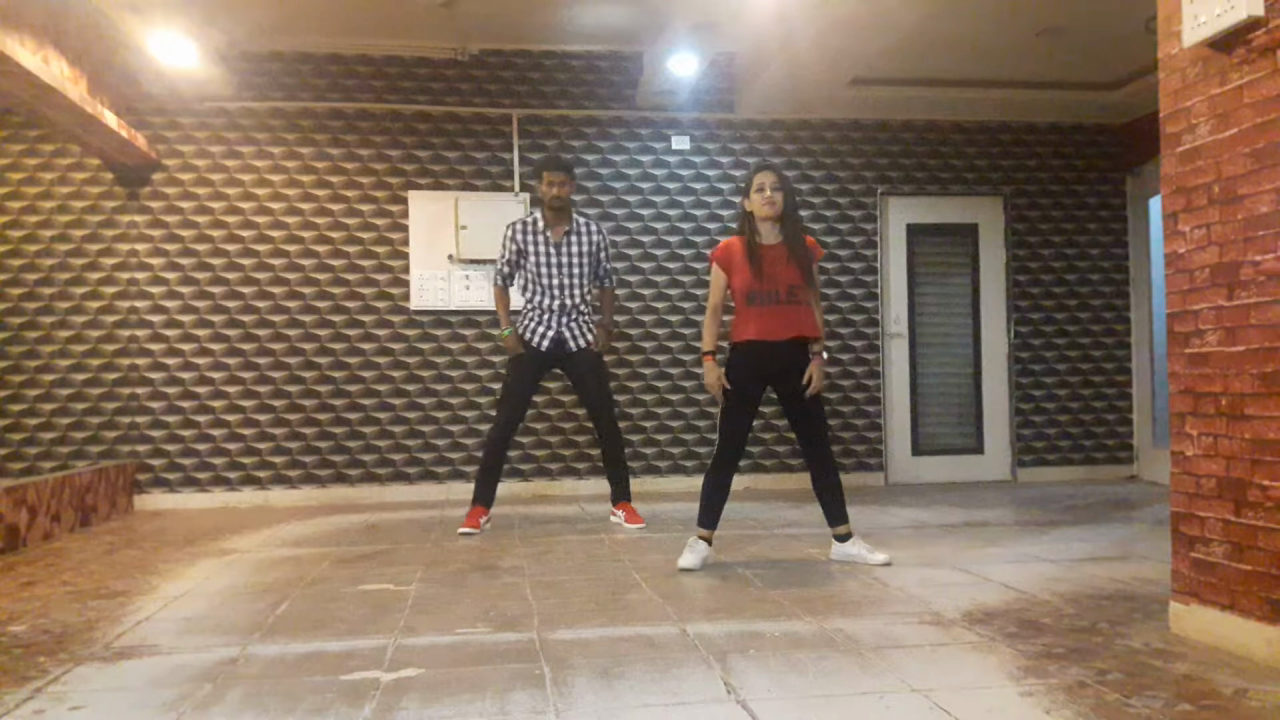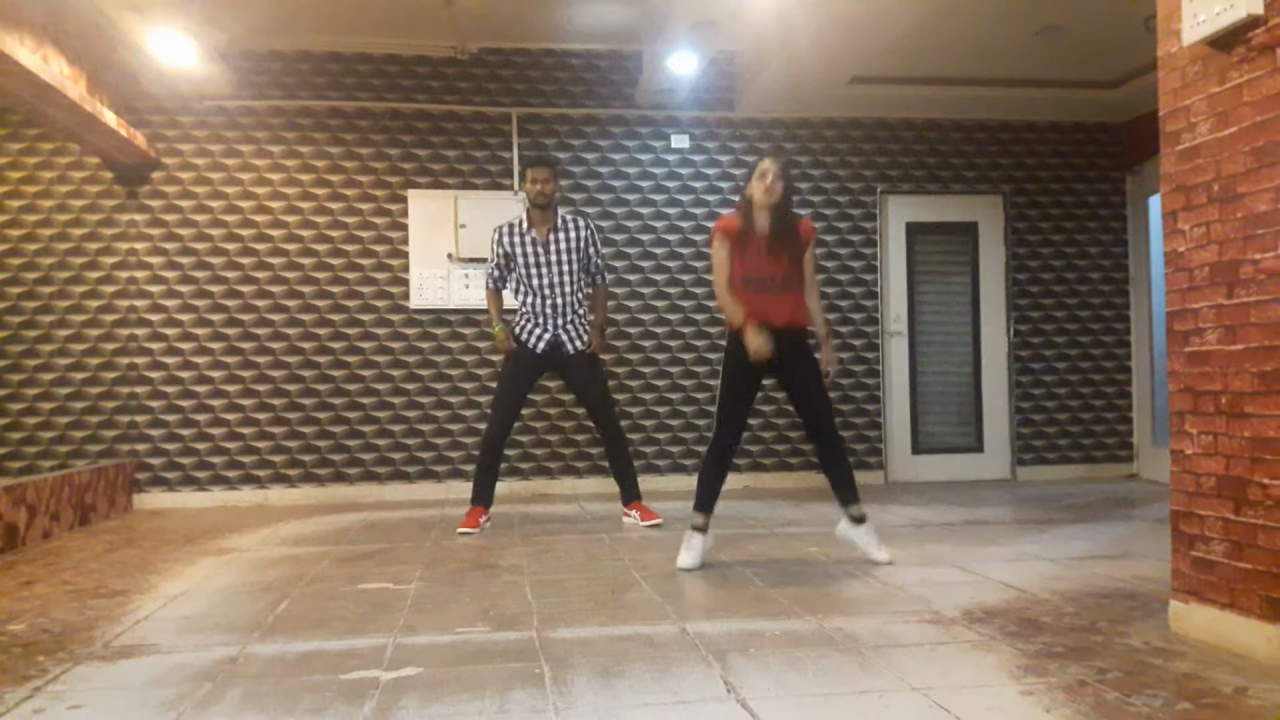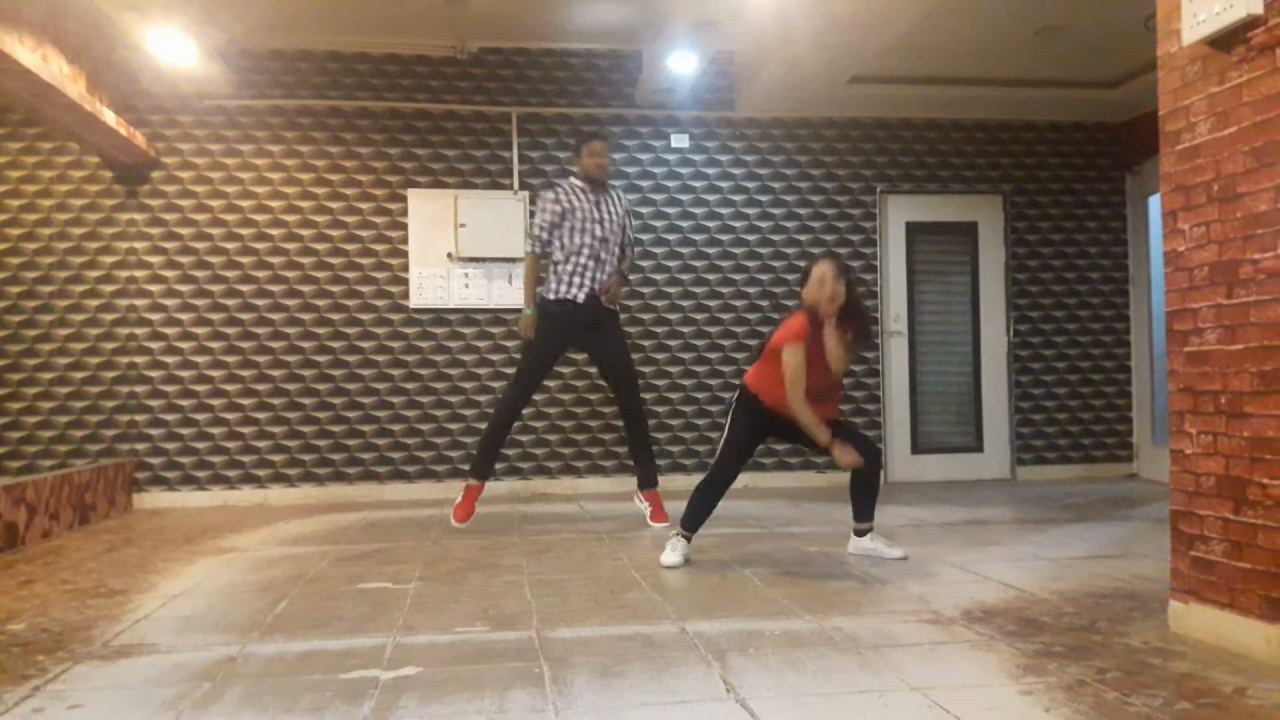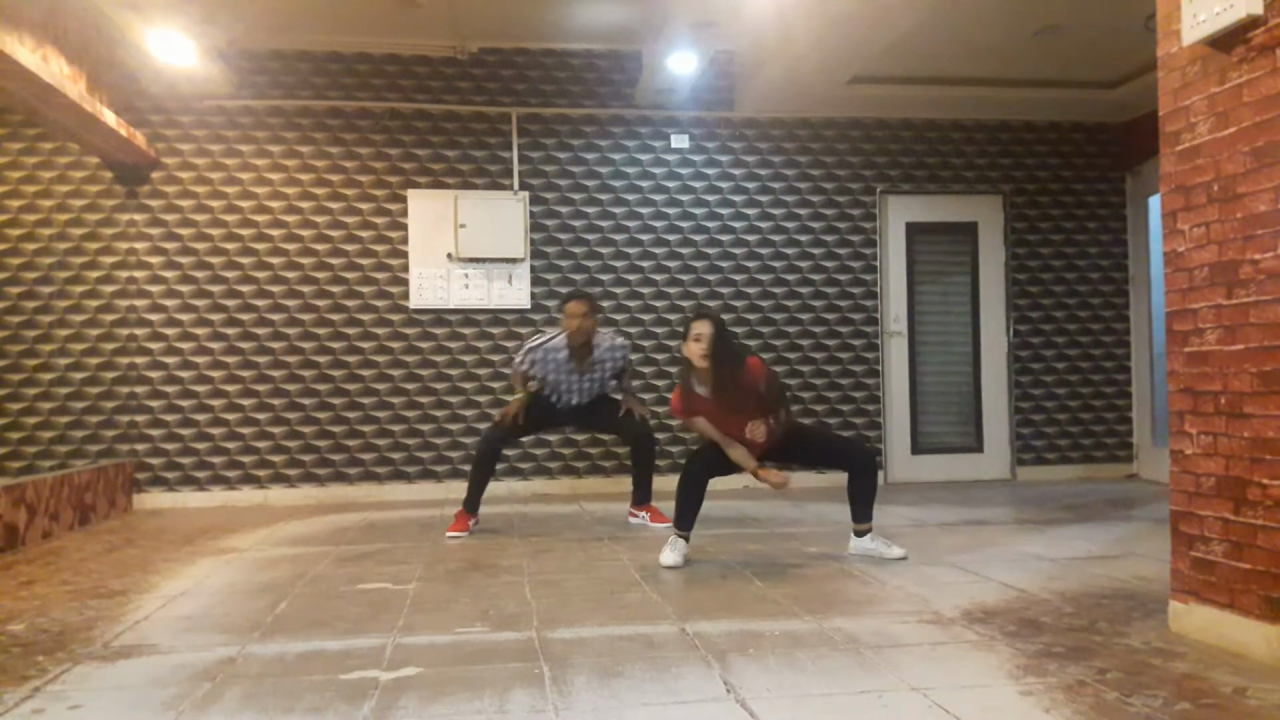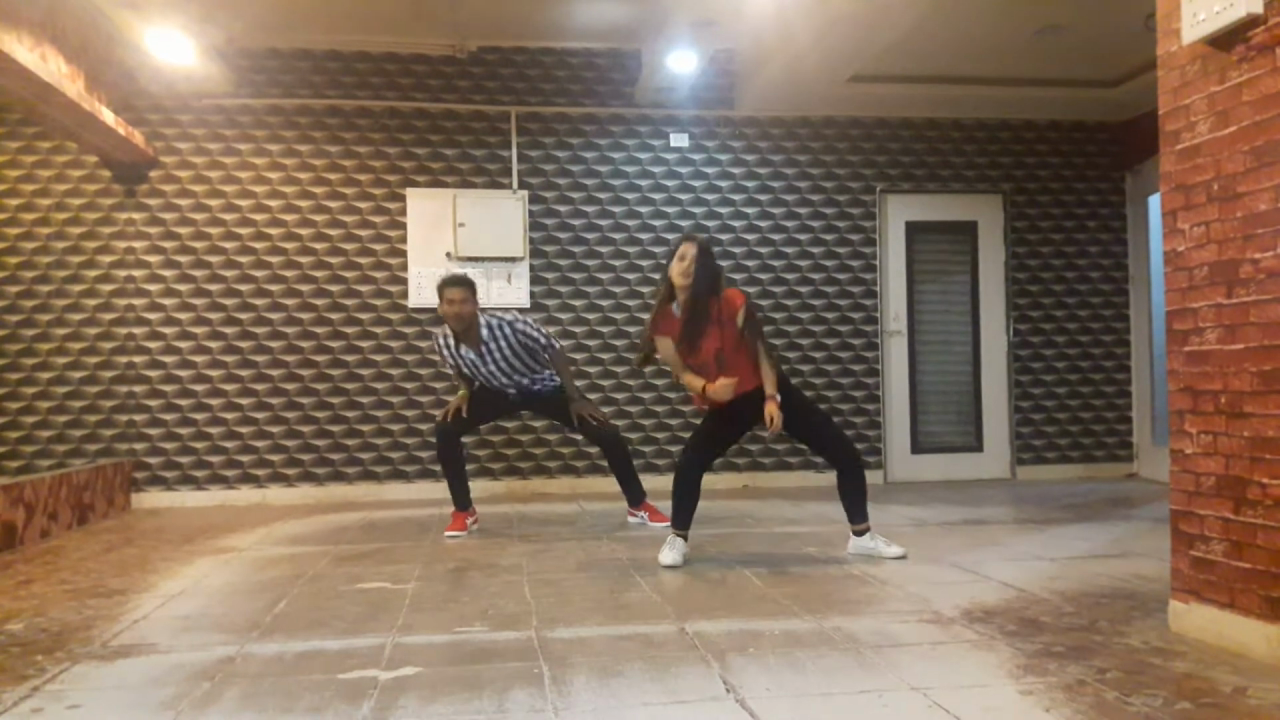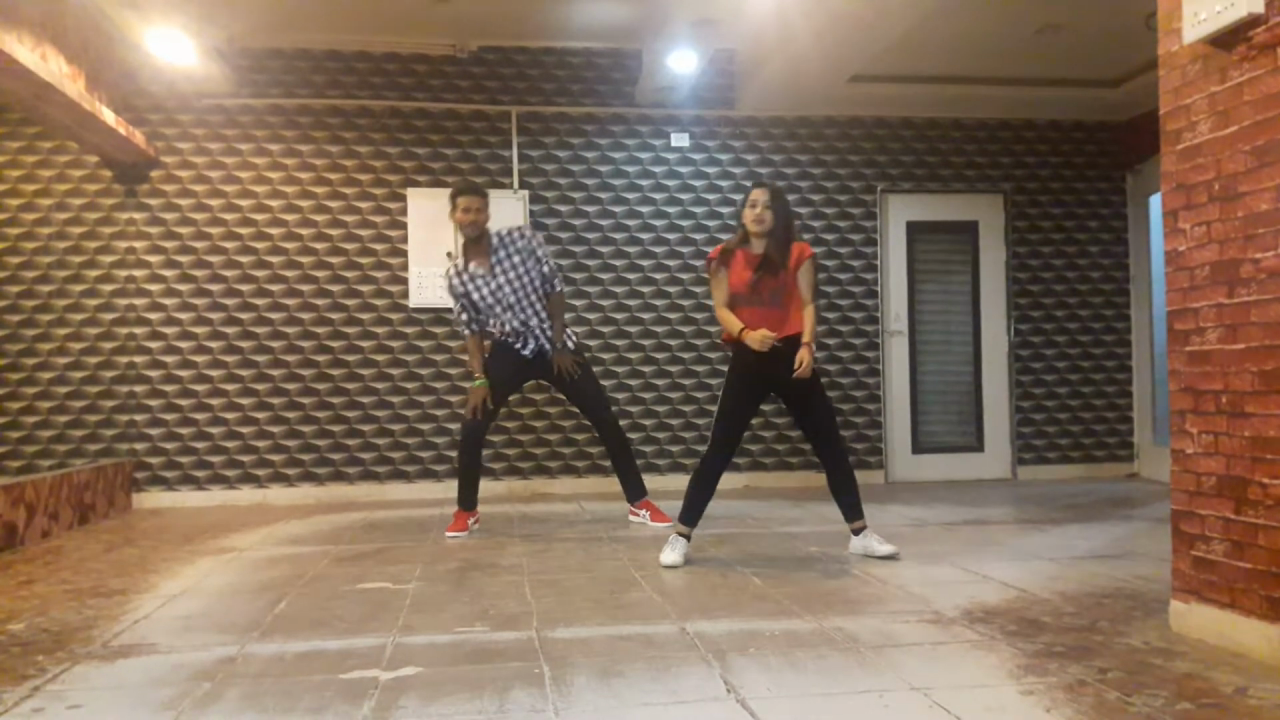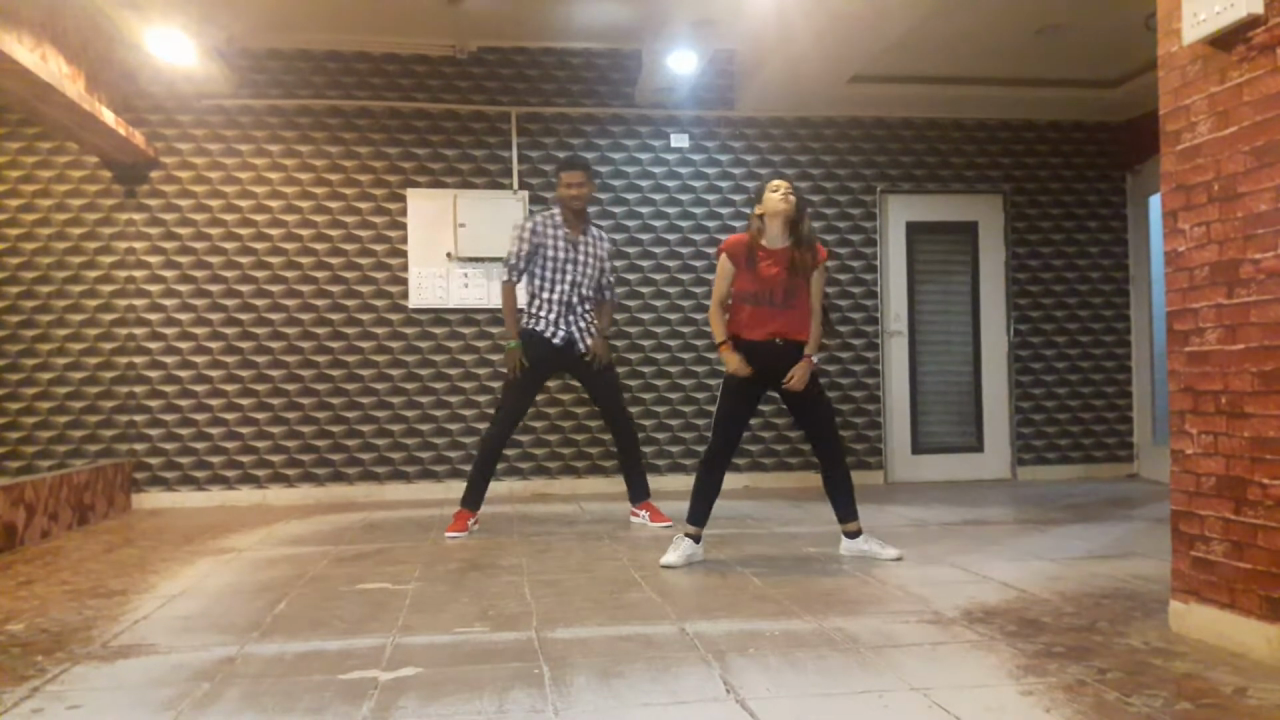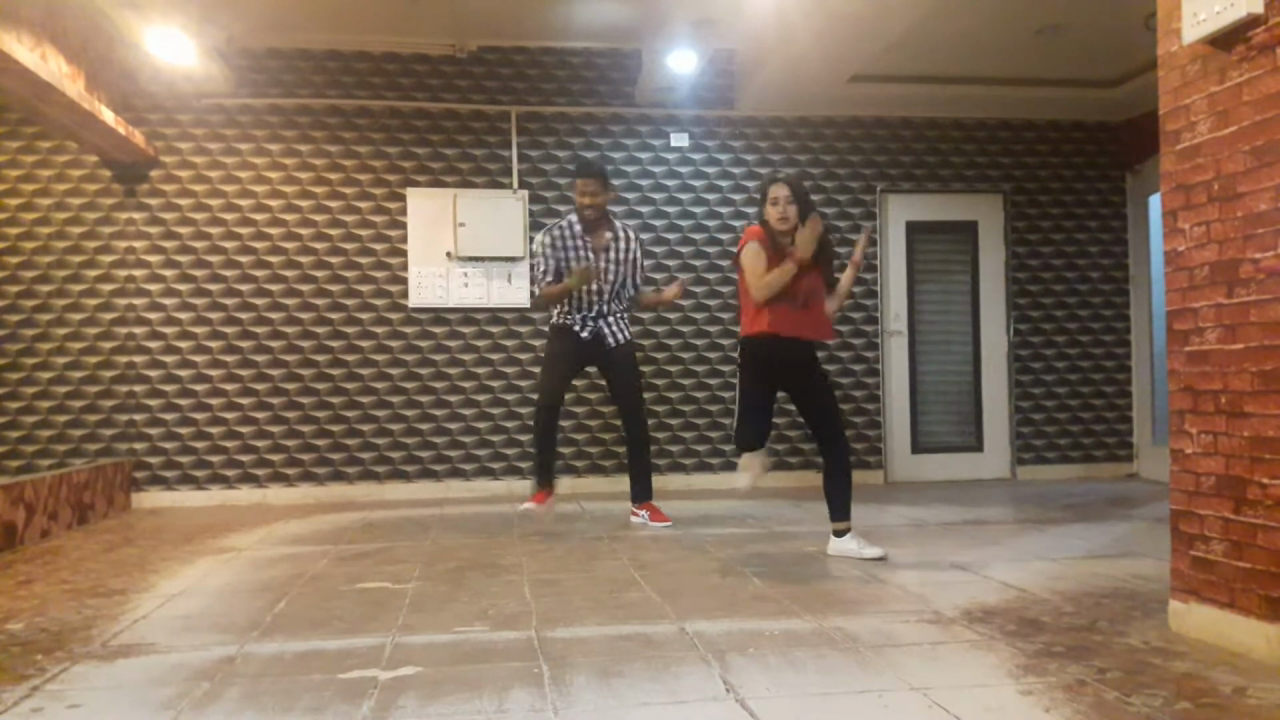
dt=0.5s
person 1, frame 1
left shoulder: (805, 247)
right shoulder: (728, 252)
left elbow: (814, 306)
right elbow: (714, 310)
left wrist: (818, 355)
right wrist: (708, 358)
left hip: (794, 356)
right hip: (747, 357)
left knee: (819, 449)
right knee: (729, 451)
left ankle: (843, 540)
right ankle: (702, 541)
person 1, frame 2
left shoulder: (801, 231)
right shoulder: (729, 228)
left elbow: (811, 291)
right elbow: (722, 288)
left wrist: (825, 341)
right wrist: (747, 327)
left hip: (792, 343)
right hip: (745, 343)
left knee: (825, 431)
right knee: (726, 438)
left ankle: (855, 521)
right ankle: (698, 531)
person 1, frame 3
left shoulder: (844, 323)
right shoulder: (798, 331)
left elbow: (838, 367)
right elbow: (796, 401)
left wrist: (831, 318)
right wrist: (832, 443)
left hip: (808, 411)
right hip: (758, 408)
left knee: (868, 456)
right knee: (726, 470)
left ankle: (863, 536)
right ankle: (681, 539)
person 1, frame 4
left shoulder: (750, 369)
right shoulder: (683, 400)
left elbow: (779, 412)
right elbow: (726, 442)
left wrist: (767, 427)
right wrist: (758, 471)
left hip: (775, 437)
right hip: (733, 445)
left knee: (862, 457)
right knee: (695, 468)
left ankle: (863, 537)
right ankle: (679, 540)
person 1, frame 5
left shoulder: (730, 303)
right shoulder: (662, 322)
left elbow: (759, 352)
right elbow: (682, 372)
left wrist: (772, 399)
right wrist: (708, 389)
left hip: (771, 394)
right hip: (726, 405)
left knee: (845, 454)
right knee: (690, 461)
left ankle: (862, 536)
right ankle: (678, 539)
person 1, frame 6
left shoulder: (797, 254)
right shoulder: (724, 258)
left elbow: (807, 304)
right elbow: (722, 308)
left wrist: (807, 345)
right wrist: (746, 333)
left hip: (791, 356)
right hip: (747, 360)
left knee: (830, 445)
right knee: (719, 449)
left ankle: (860, 534)
right ankle: (680, 536)
person 1, frame 7
left shoulder: (809, 254)
right shoulder: (736, 249)
left elbow: (815, 314)
right elbow: (717, 304)
left wrist: (807, 361)
right wrist: (724, 346)
left hip: (792, 356)
right hip: (748, 355)
left knee: (829, 445)
right knee: (719, 448)
left ankle: (854, 536)
right ankle: (690, 540)
person 1, frame 8
left shoulder: (814, 253)
right shoulder: (755, 240)
left elbow: (829, 309)
right elbow: (759, 293)
left wrist: (855, 264)
right wrist: (798, 256)
left hip: (802, 354)
right hip: (761, 351)
left knee: (835, 441)
right knee: (749, 437)
left ankle: (842, 536)
right ankle: (756, 444)
person 2, frame 1
left shoulder: (593, 232)
right shoulder: (518, 231)
left elbow: (604, 283)
right elbow: (502, 282)
left wrist: (606, 325)
right wrist: (507, 329)
left hip: (579, 336)
right hip: (533, 336)
left knee: (605, 418)
right knee: (506, 420)
left ankle: (621, 502)
right ankle: (480, 506)
person 2, frame 2
left shoulder: (582, 229)
right shoulder: (506, 235)
left elbow: (598, 280)
right elbow: (494, 285)
left wrist: (599, 328)
right wrist: (497, 326)
left hip: (575, 339)
right hip: (529, 339)
left knee: (606, 419)
right knee: (499, 422)
left ankle: (632, 502)
right ankle: (479, 507)
person 2, frame 3
left shoulder: (620, 202)
right shoulder: (558, 196)
right elbow: (535, 252)
left wrist: (618, 279)
right wrist: (529, 308)
left hip: (602, 311)
right hip: (561, 307)
left knee: (630, 397)
right knee: (521, 389)
left ankle: (648, 491)
right ankle: (476, 480)
person 2, frame 4
left shoulder: (615, 346)
right shoulder: (541, 347)
right elbow: (519, 371)
left wrist: (629, 396)
right wrist: (520, 396)
left hip: (590, 403)
right hip: (547, 404)
left knee: (641, 432)
right knee: (493, 439)
left ankle: (641, 506)
right ankle: (468, 512)
person 2, frame 5
left shoulder: (510, 326)
right shoulder: (444, 343)
left elbow: (554, 351)
left wrist: (574, 398)
right wrist: (463, 393)
left hip: (544, 386)
right hip: (499, 392)
left knee: (607, 435)
right knee: (447, 429)
left ankle: (638, 505)
right ankle: (464, 512)
person 2, frame 6
left shoulder: (521, 240)
right shoulder: (456, 276)
left elbow: (554, 290)
right elbow: (472, 330)
left wrist: (560, 346)
right wrist: (479, 378)
left hip: (554, 345)
right hip: (510, 350)
left knee: (606, 420)
right knee: (473, 427)
left ankle: (639, 503)
right ankle: (466, 511)
person 2, frame 7
left shoulder: (601, 239)
right shoulder: (535, 229)
right elbow: (510, 283)
left wrist: (603, 337)
right wrist: (512, 341)
left hip: (585, 340)
right hip: (540, 337)
left knee: (620, 421)
right knee: (502, 424)
left ankle: (641, 504)
right ankle: (468, 510)
person 2, frame 8
left shoulder: (628, 238)
right shoulder: (555, 235)
left elbow: (635, 297)
right elbow: (545, 295)
left wrist: (663, 296)
right wrist: (573, 283)
left hip: (612, 333)
right hip: (569, 331)
left knee: (635, 418)
right knee: (547, 405)
left ankle: (642, 502)
right ankle: (544, 487)
